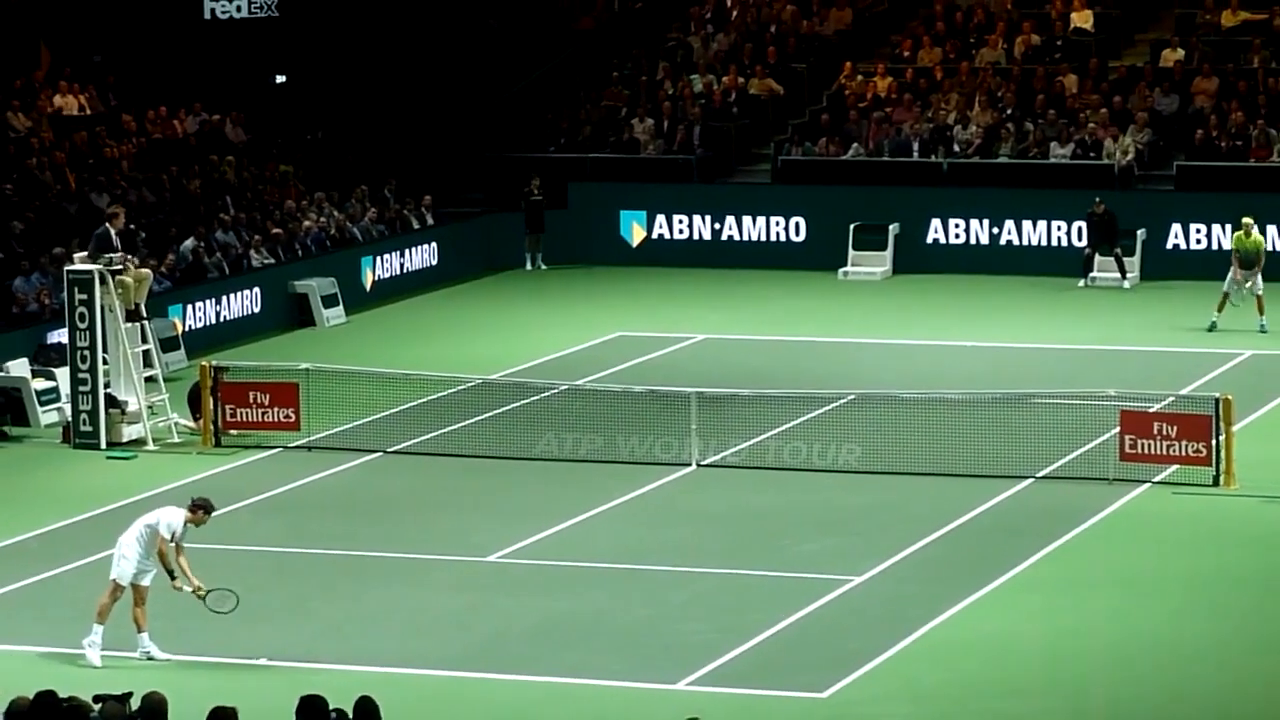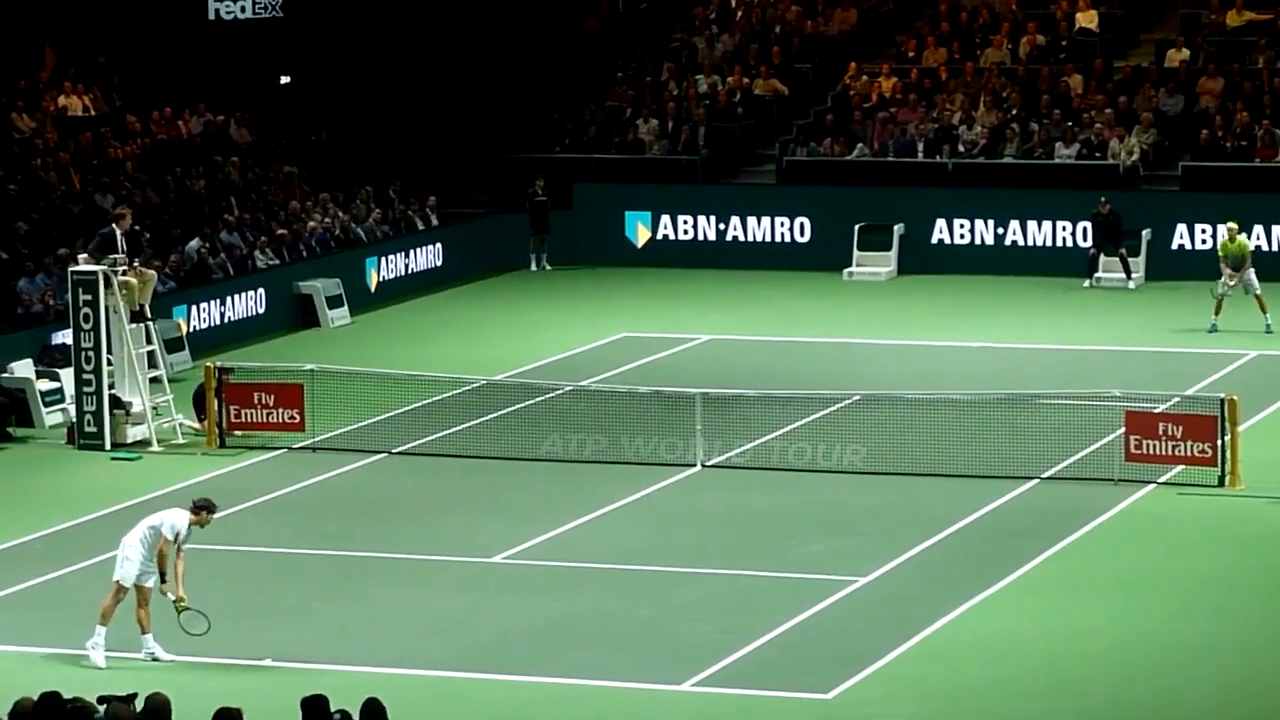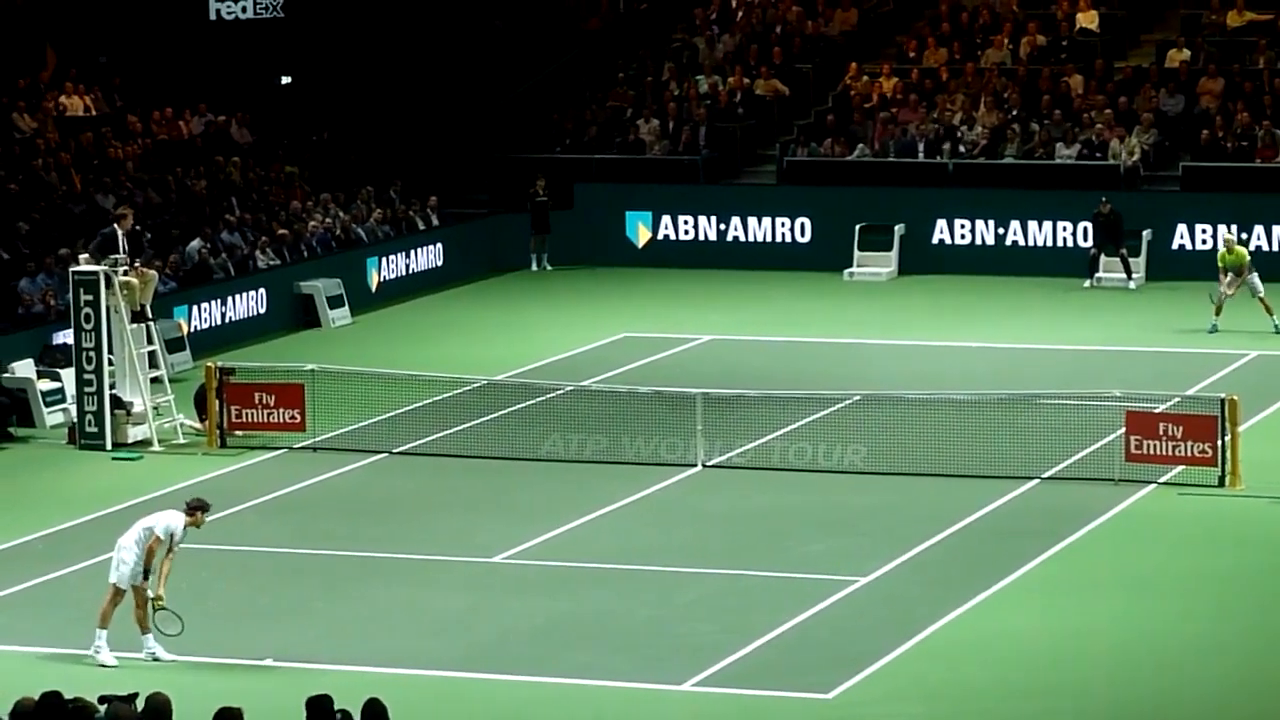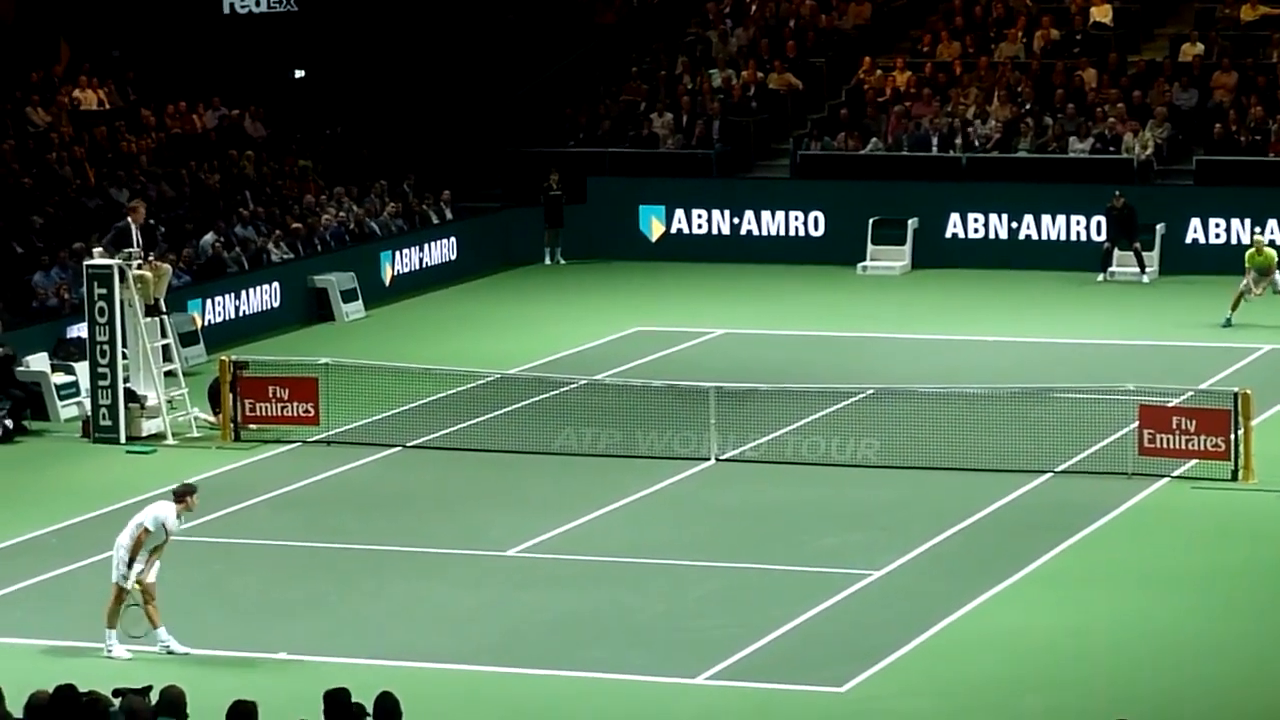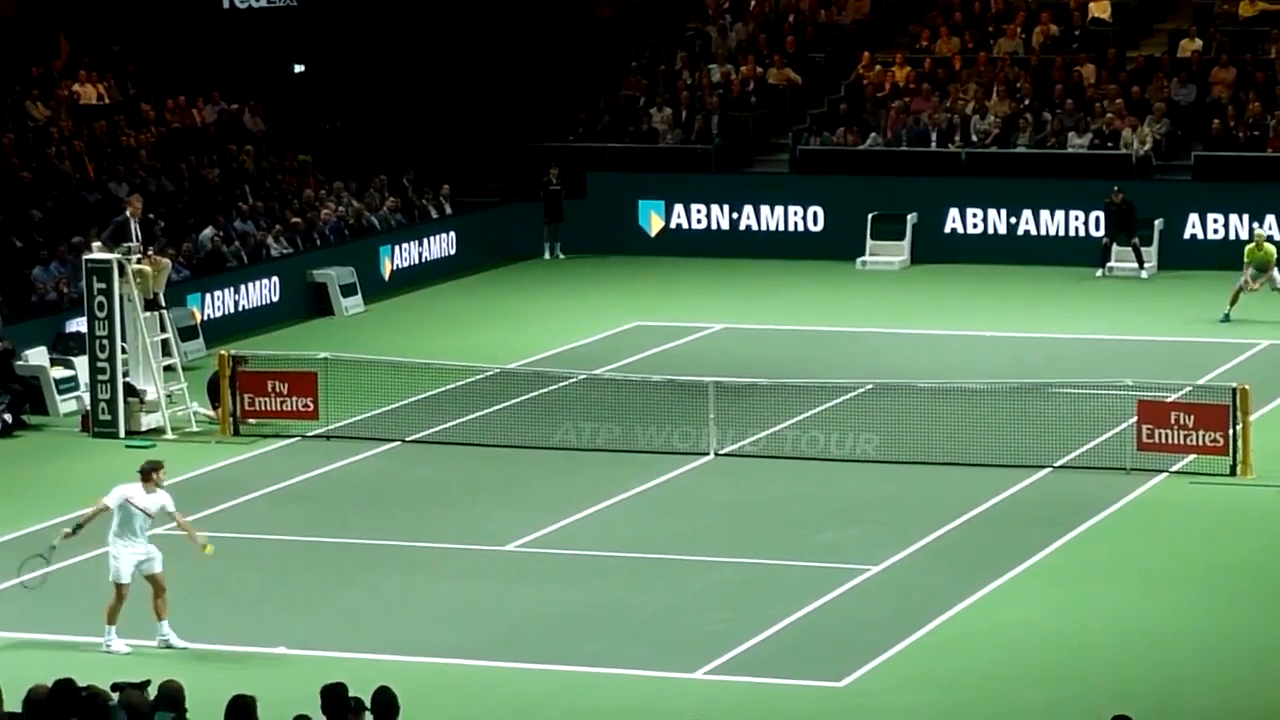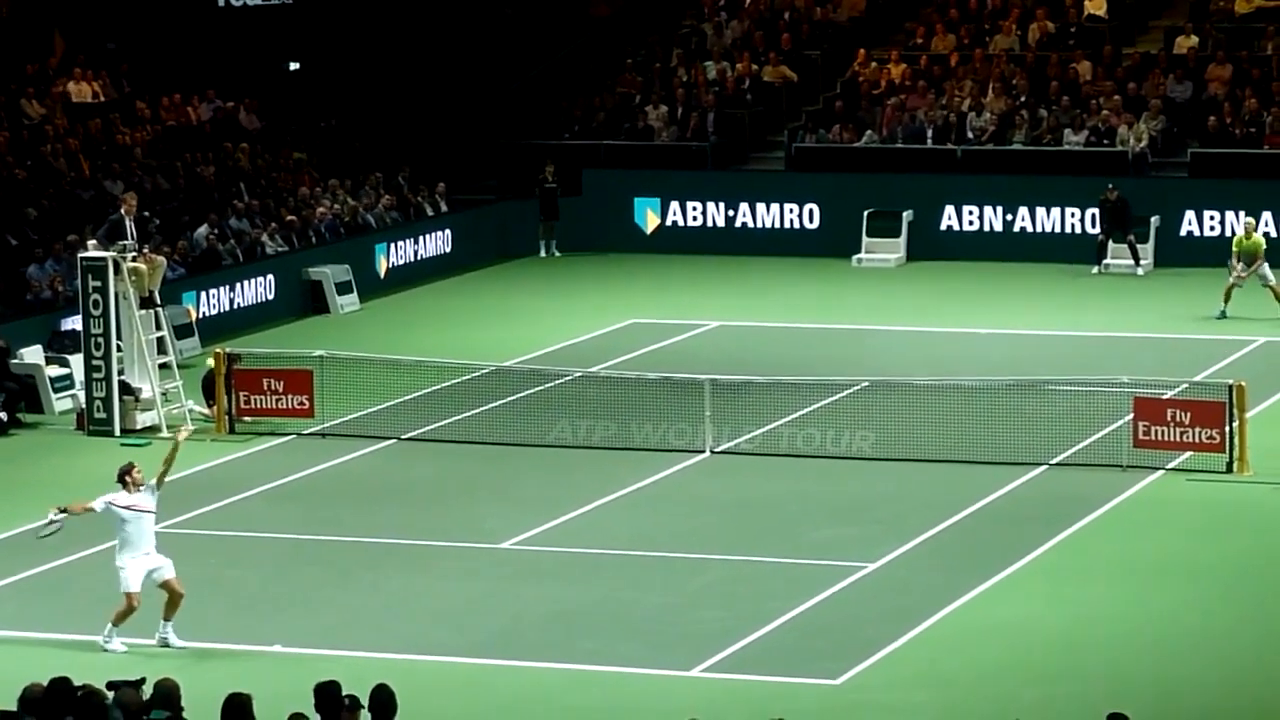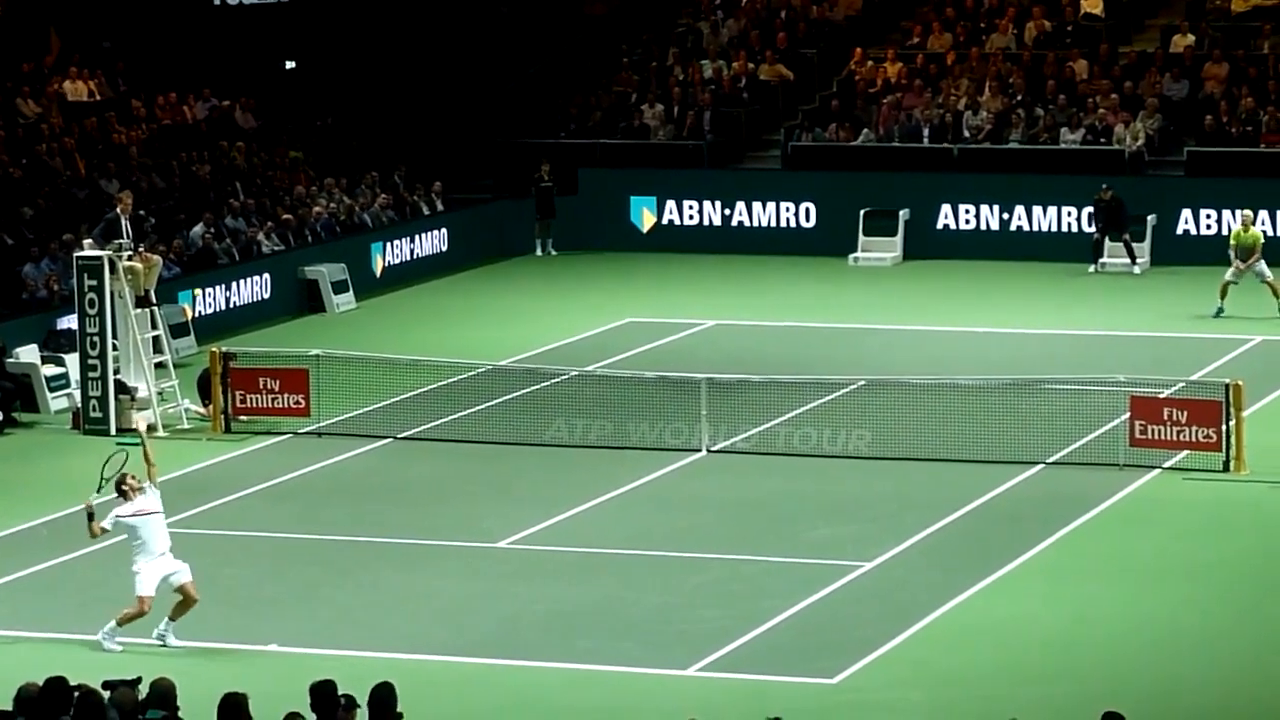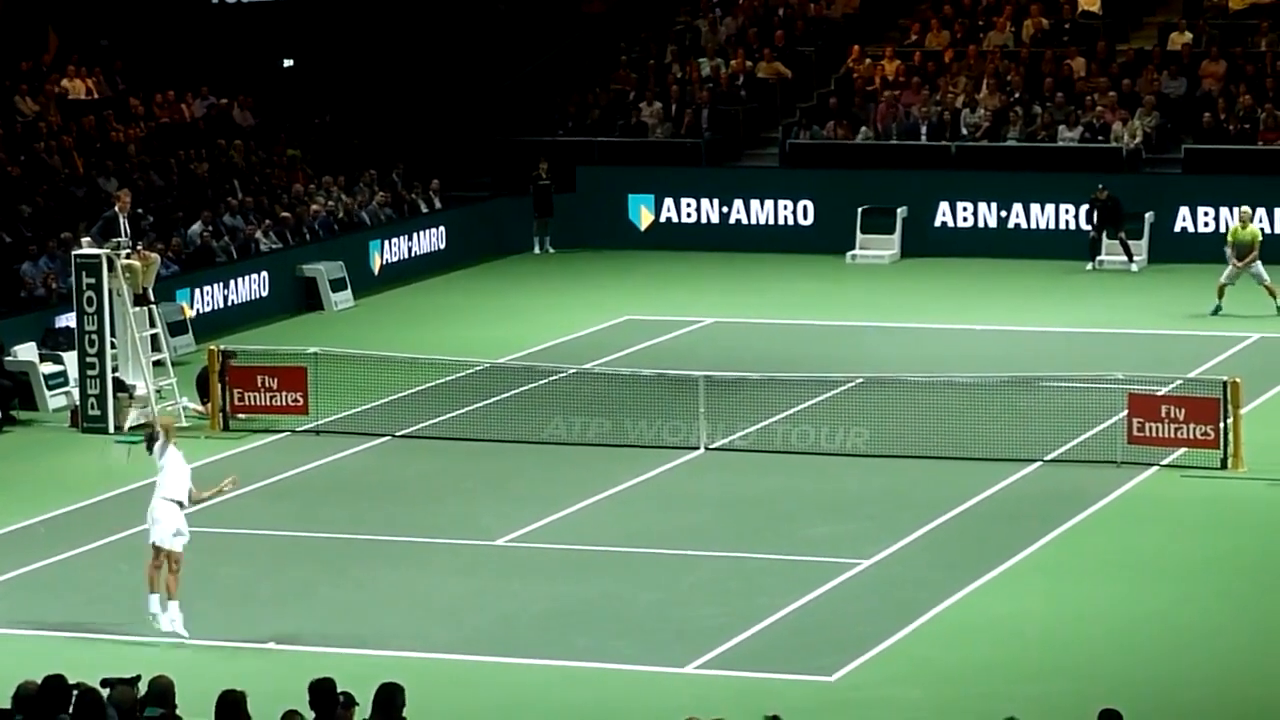
dt=0.3s
person 1, frame 1
left shoulder: (183, 526)
right shoulder: (172, 517)
left elbow: (180, 556)
right elbow: (161, 550)
left wrist: (193, 581)
right wrist: (173, 577)
left hip: (145, 556)
right hip: (130, 549)
left knee: (140, 601)
right knee: (114, 594)
left ankle: (145, 647)
right ankle: (93, 641)
person 1, frame 2
left shoulder: (187, 529)
right shoulder: (176, 519)
left elbow: (179, 559)
right elbow: (162, 551)
left wrist: (180, 589)
right wrist: (163, 581)
left hip: (148, 557)
right hip: (133, 550)
left knee: (144, 602)
right knee: (117, 595)
left ankle: (150, 648)
right ankle: (97, 643)
person 1, frame 3
left shoulder: (182, 531)
right shoulder: (171, 520)
left elbow: (168, 558)
right elbow: (152, 547)
left wrist: (161, 587)
right wrist: (145, 578)
left hip: (144, 558)
right hip: (129, 551)
left knee: (143, 603)
right knee: (115, 598)
left ankle: (151, 648)
right ankle: (99, 647)
person 1, frame 4
left shoulder: (178, 520)
right shoulder: (161, 511)
left elbow: (159, 548)
right elbow: (140, 539)
left wrist: (144, 573)
right wrist: (130, 567)
left hip: (145, 554)
right hip: (128, 550)
left knee: (150, 598)
right knee: (119, 597)
left ankle: (165, 641)
right ankle: (111, 644)
person 1, frame 5
left shoulder: (162, 496)
right shoulder: (126, 491)
left elbow: (177, 518)
right elbow: (98, 509)
left wrist: (195, 536)
right wrist: (75, 528)
left hip: (143, 547)
right hip: (122, 547)
left knee: (161, 587)
right knee: (121, 593)
left ankle: (164, 635)
right ankle: (109, 639)
person 1, frame 6
left shoulder: (150, 493)
right shoulder: (113, 500)
left elbow: (165, 468)
right elbow: (84, 508)
left wrist: (177, 444)
right wrist: (62, 510)
left hip: (152, 557)
right hip: (130, 561)
left knee: (177, 592)
right knee: (132, 604)
left ankle: (165, 634)
right ankle: (108, 637)
person 1, frame 7
left shoulder: (150, 495)
right shoulder: (119, 513)
left elbow: (150, 464)
right elbow: (95, 533)
left wrist: (143, 436)
right wrist: (90, 513)
left hip: (168, 560)
right hip: (146, 565)
left knee: (191, 597)
right knee: (142, 609)
left ankle: (164, 631)
right ankle: (108, 633)
person 1, frame 8
left shoulder: (181, 466)
right shoulder: (162, 449)
left elbow: (195, 498)
right elbow: (166, 427)
left wrist: (219, 489)
left hip: (178, 515)
right hip: (163, 511)
left knee: (174, 567)
right knee: (158, 560)
left ankle: (172, 615)
right ankle: (155, 608)
